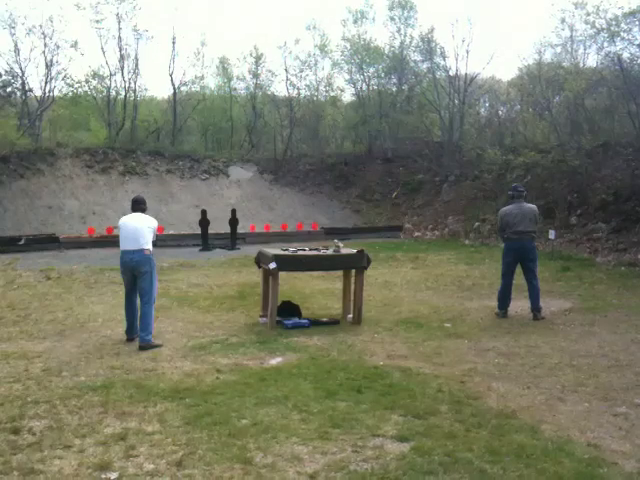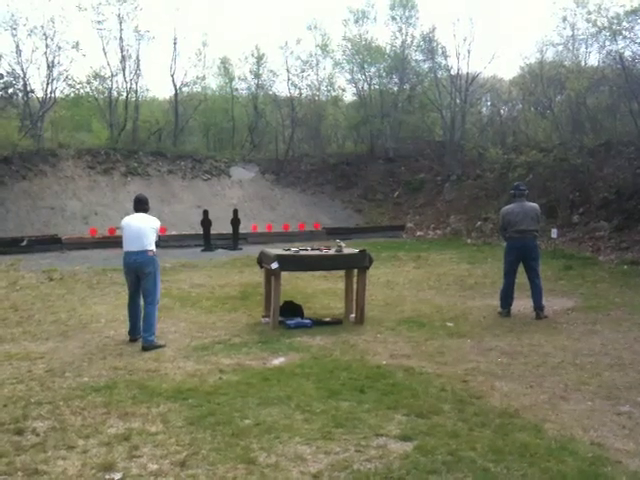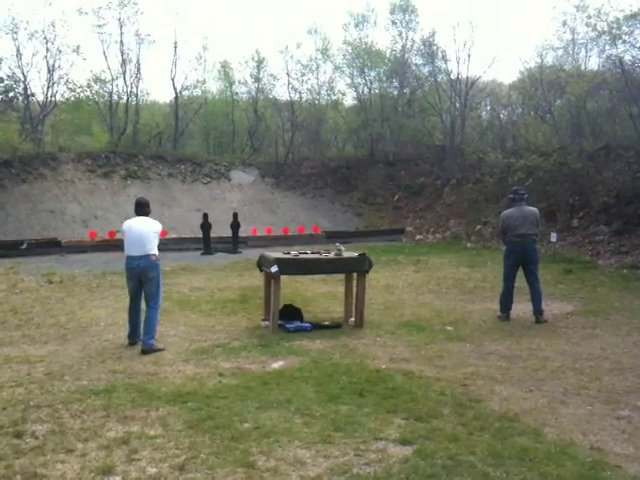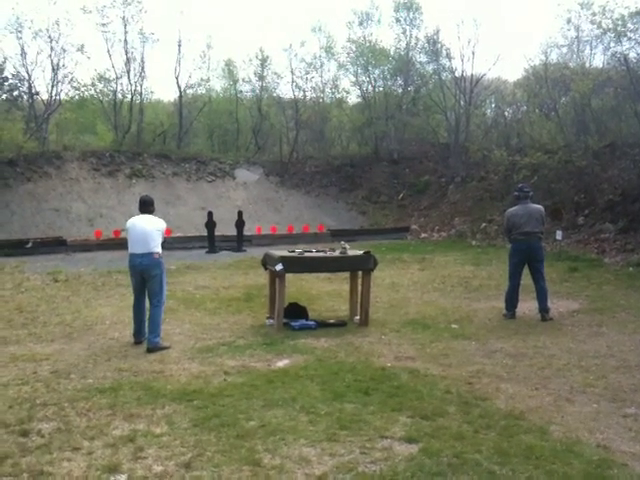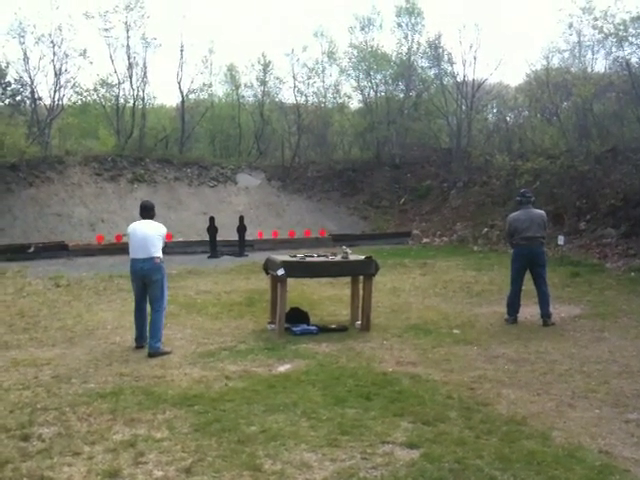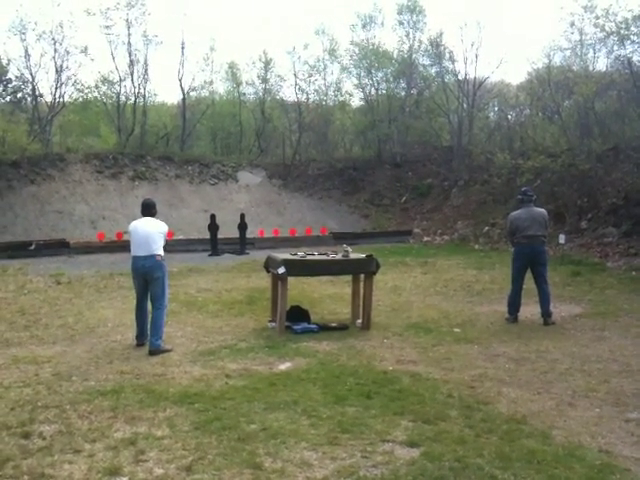
dt=0.7s
person 1, frame 1
left shoulder: (122, 221)
right shoulder: (152, 221)
left elbow: (123, 238)
left hip: (125, 258)
right hip: (144, 257)
left knee: (130, 296)
right knee: (147, 299)
left ankle: (131, 333)
right ankle: (145, 340)
person 1, frame 2
left shoulder: (125, 222)
right shoulder: (154, 221)
left elbow: (126, 239)
left hip: (128, 259)
right hip: (147, 258)
left knee: (133, 297)
right knee: (151, 300)
left ankle: (134, 333)
right ankle: (148, 340)
person 1, frame 3
left shoulder: (126, 225)
right shoulder: (156, 225)
left elbow: (127, 242)
left hip: (131, 263)
right hip: (149, 262)
left knee: (134, 301)
right knee: (153, 304)
left ankle: (133, 337)
right ankle: (148, 343)
person 1, frame 4
left shoulder: (130, 223)
right shoulder: (160, 223)
left elbow: (131, 241)
left hip: (134, 261)
right hip: (153, 261)
left knee: (138, 299)
right knee: (156, 302)
left ankle: (139, 336)
right ankle: (153, 341)
person 1, frame 5
left shoulder: (131, 228)
right shoulder: (160, 228)
left elbow: (132, 246)
left hip: (135, 266)
right hip: (154, 265)
left knee: (139, 304)
right knee: (158, 306)
left ankle: (140, 340)
right ankle: (155, 346)
person 1, frame 6
left shoulder: (132, 226)
right shoulder: (162, 226)
left elbow: (133, 244)
left hip: (137, 263)
right hip: (155, 263)
left knee: (141, 301)
right knee: (159, 304)
left ankle: (141, 338)
right ankle: (155, 344)
person 2, frame 1
left shoulder: (504, 211)
right shoulder: (534, 209)
left elbow: (500, 231)
right elbow: (536, 226)
left hip: (511, 245)
right hip: (528, 244)
left knee: (506, 279)
right knee: (532, 279)
left ankle: (502, 309)
right ankle: (536, 311)
person 2, frame 2
left shoulder: (505, 211)
right shoulder: (535, 208)
left elbow: (502, 230)
right elbow: (538, 226)
left hip: (513, 244)
right hip: (530, 243)
left knee: (509, 278)
right knee: (534, 278)
left ankle: (505, 309)
right ankle: (539, 310)
person 2, frame 3
left shoulder: (505, 215)
right shoulder: (535, 212)
left elbow: (502, 234)
right elbow: (537, 229)
left hip: (513, 248)
right hip: (530, 248)
left knee: (508, 282)
right knee: (534, 282)
left ankle: (504, 312)
right ankle: (539, 314)
person 2, frame 4
left shoulder: (510, 213)
right shoulder: (540, 210)
left elbow: (507, 232)
right elbow: (543, 228)
left hip: (518, 246)
right hip: (535, 245)
left knee: (514, 280)
right knee: (540, 280)
left ankle: (510, 311)
right ankle: (544, 312)
person 2, frame 5
left shoulder: (512, 218)
right shoulder: (542, 215)
left elbow: (509, 237)
right elbow: (545, 233)
left hip: (520, 251)
right hip: (538, 250)
left knee: (516, 285)
right knee: (542, 285)
left ankle: (512, 316)
right ankle: (546, 317)
person 2, frame 6
left shoulder: (513, 216)
right shoulder: (543, 214)
left elbow: (510, 236)
right elbow: (546, 232)
left hip: (521, 250)
right hip: (539, 249)
left knee: (516, 284)
right knee: (542, 284)
left ankle: (512, 315)
right ankle: (547, 316)
